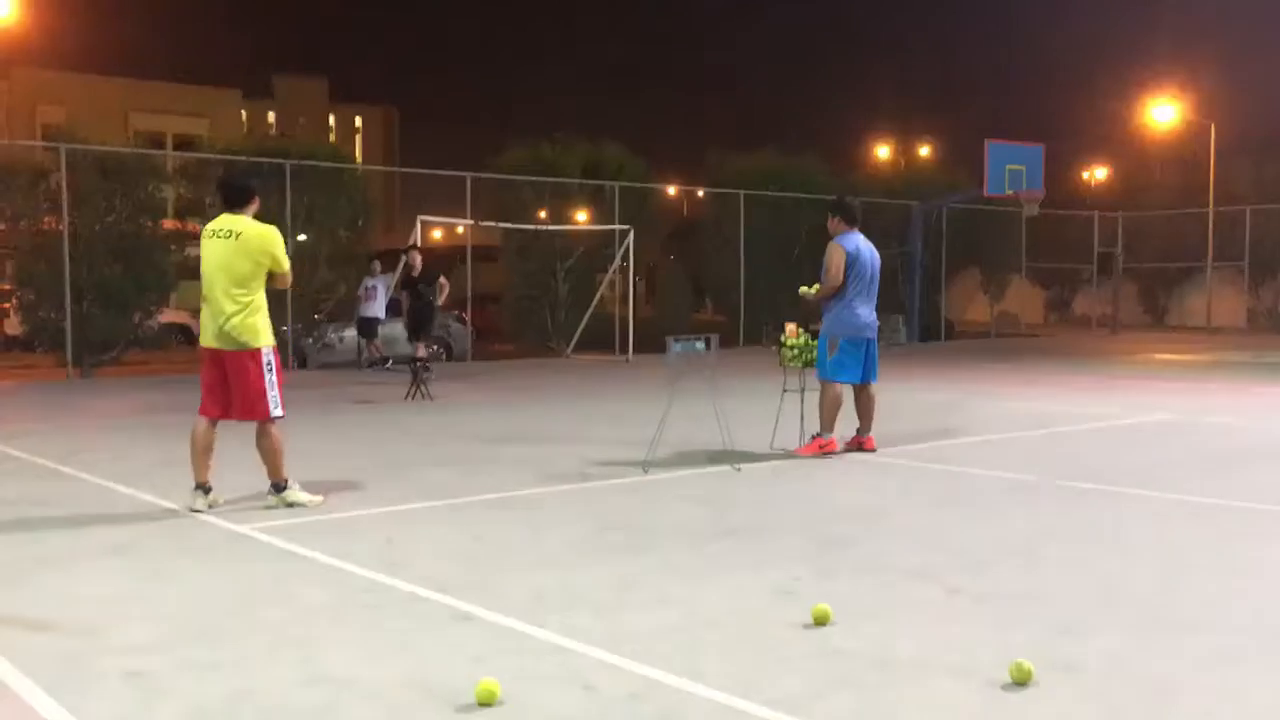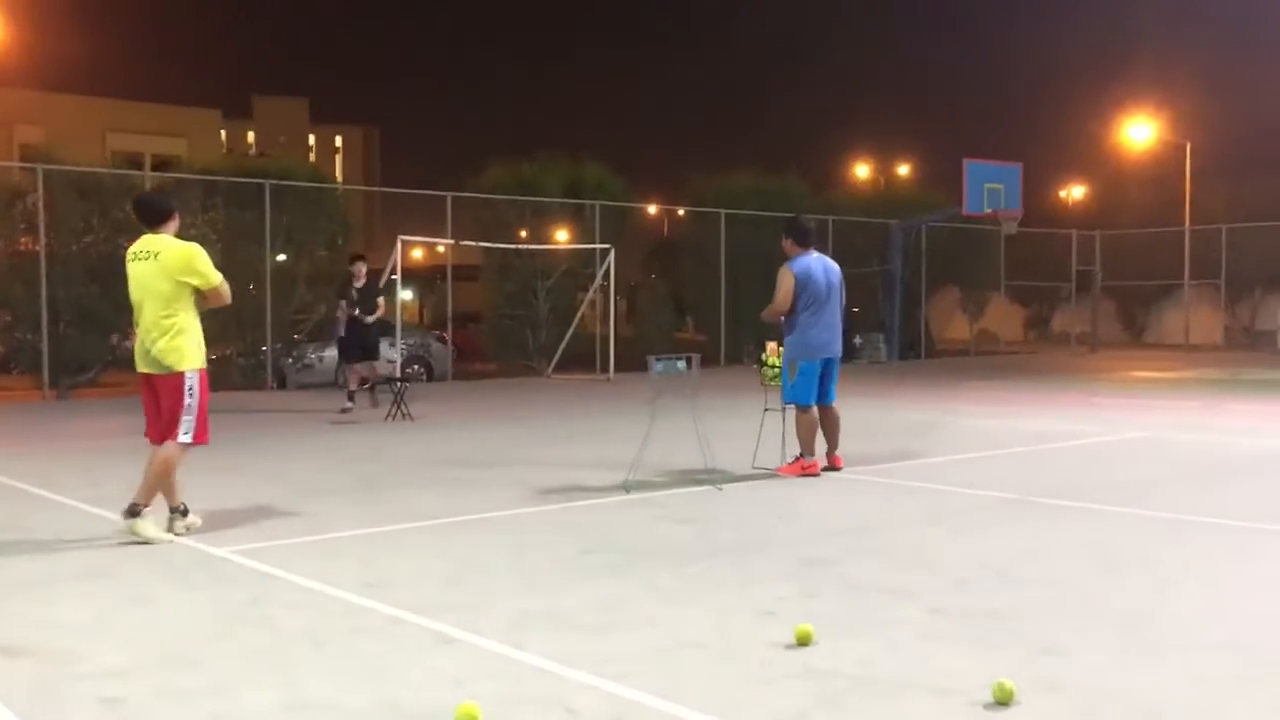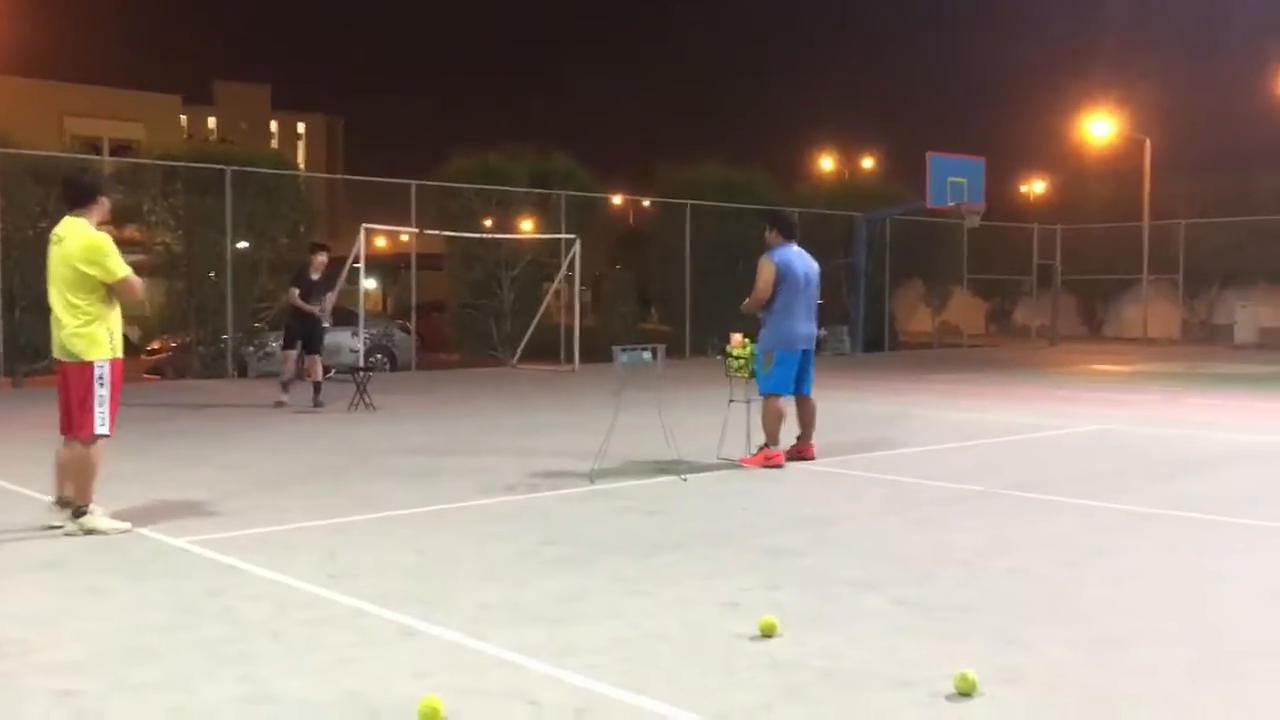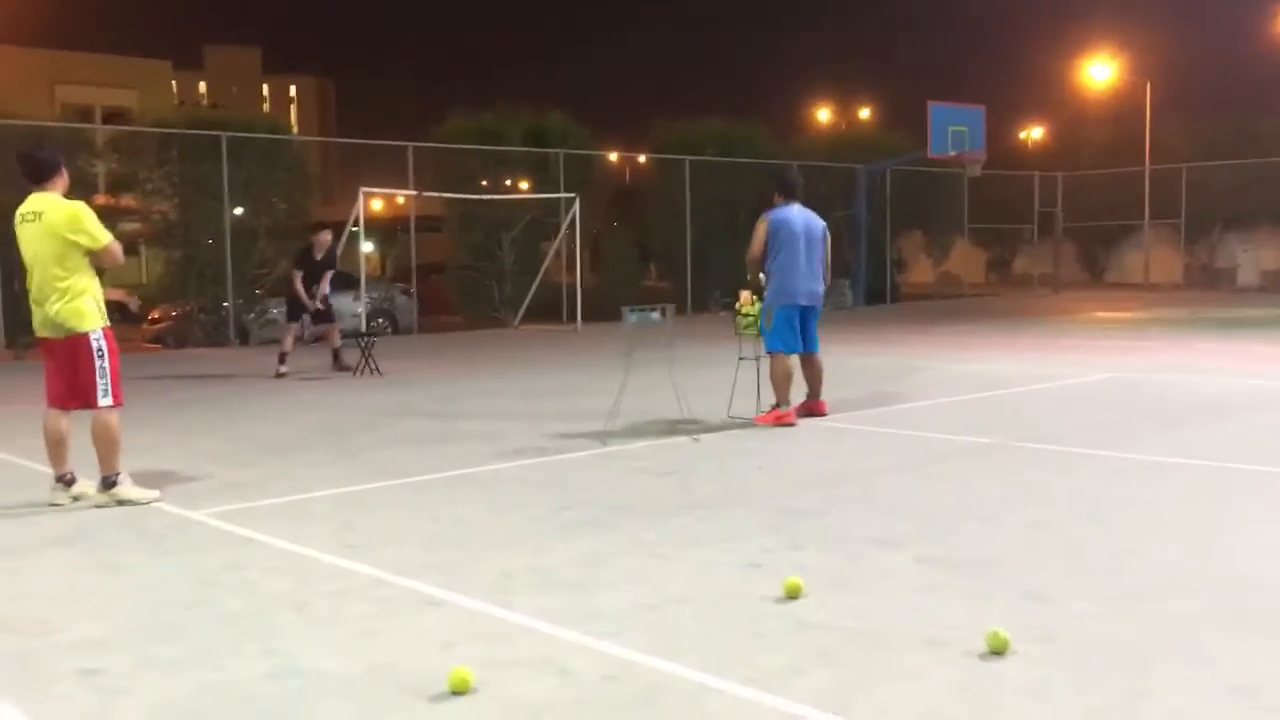
dt=0.7s
person 1, frame 1
left shoulder: (209, 231)
right shoulder: (265, 234)
right elbow: (284, 281)
left wrist: (253, 277)
left hip: (212, 336)
right hip: (250, 336)
left knee: (207, 414)
right knee: (268, 416)
left ankle: (201, 489)
right ankle: (280, 487)
person 1, frame 2
left shoulder: (134, 254)
right shoulder: (187, 252)
right elbow: (223, 297)
left wrist: (187, 295)
left hip: (148, 357)
right hip: (179, 358)
left knee: (163, 438)
right knee: (176, 440)
left ankle: (179, 512)
right ankle: (135, 511)
person 1, frame 3
left shoulder: (61, 234)
right shoulder: (94, 241)
right elbow: (134, 291)
left wrist: (111, 281)
right wrist: (127, 277)
left hip: (69, 344)
right hip: (94, 347)
left knee: (75, 433)
right knee: (90, 433)
left ankle: (63, 504)
right ankle: (82, 512)
person 1, frame 4
left shoulder: (23, 215)
right shoulder: (72, 211)
right elbow: (114, 256)
left hip: (48, 320)
right hip: (82, 319)
left knee: (58, 404)
right knee: (105, 403)
left ankle: (64, 482)
right ankle: (112, 482)
person 2, frame 1
left shoulder: (838, 245)
right shoulder: (870, 247)
left elbow: (834, 281)
left wrist: (815, 296)
right wrist: (823, 293)
left hip: (841, 324)
right hip: (866, 323)
left knee: (831, 380)
right knee: (863, 382)
left ankle: (826, 439)
right ankle: (864, 437)
person 2, frame 2
left shoulder: (790, 270)
right shoulder: (832, 266)
left elbow: (780, 307)
right elbow: (840, 302)
left wrist: (766, 316)
left hip: (804, 345)
right hip: (831, 344)
left knee: (804, 403)
right knee: (826, 402)
left ankle: (808, 461)
right ankle: (832, 456)
person 2, frame 3
left shoulder: (771, 259)
right shoulder: (810, 261)
left elbow: (761, 295)
left wrist: (746, 308)
left hip: (779, 336)
right hip: (806, 335)
left knee: (772, 393)
right knee: (803, 392)
left ankle: (772, 450)
right ankle: (805, 445)
person 2, frame 4
left shoulder: (769, 219)
right shoulder: (819, 222)
left elbow: (754, 254)
right elbow: (825, 265)
left wrist: (755, 272)
right wrist: (819, 290)
left hip: (782, 294)
right hip: (812, 294)
left knee: (779, 351)
right knee: (809, 350)
left ankle: (782, 409)
right ankle: (815, 402)
